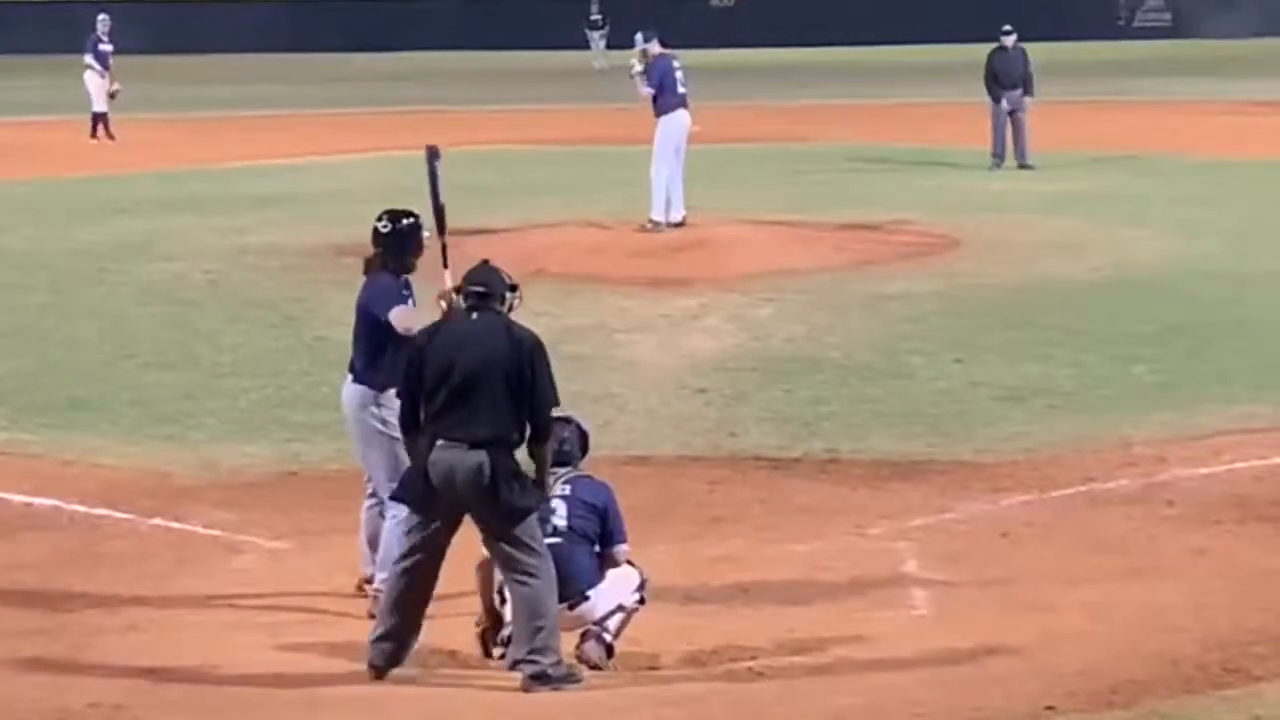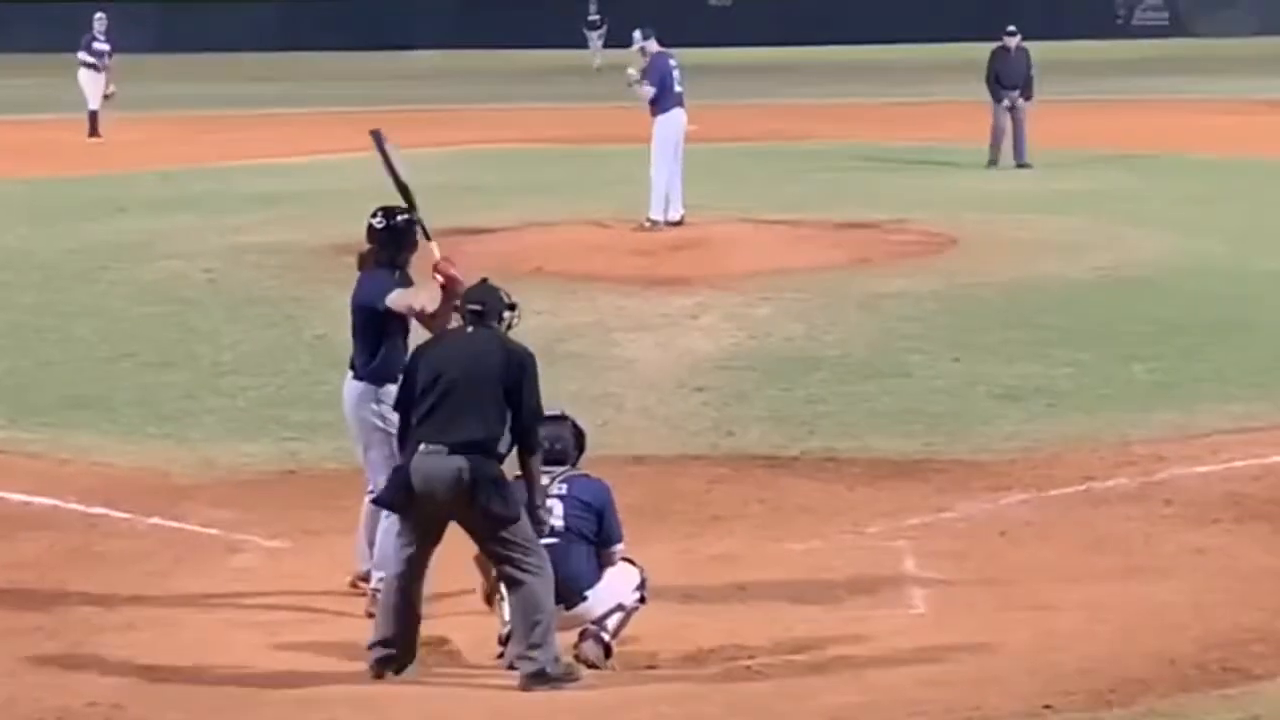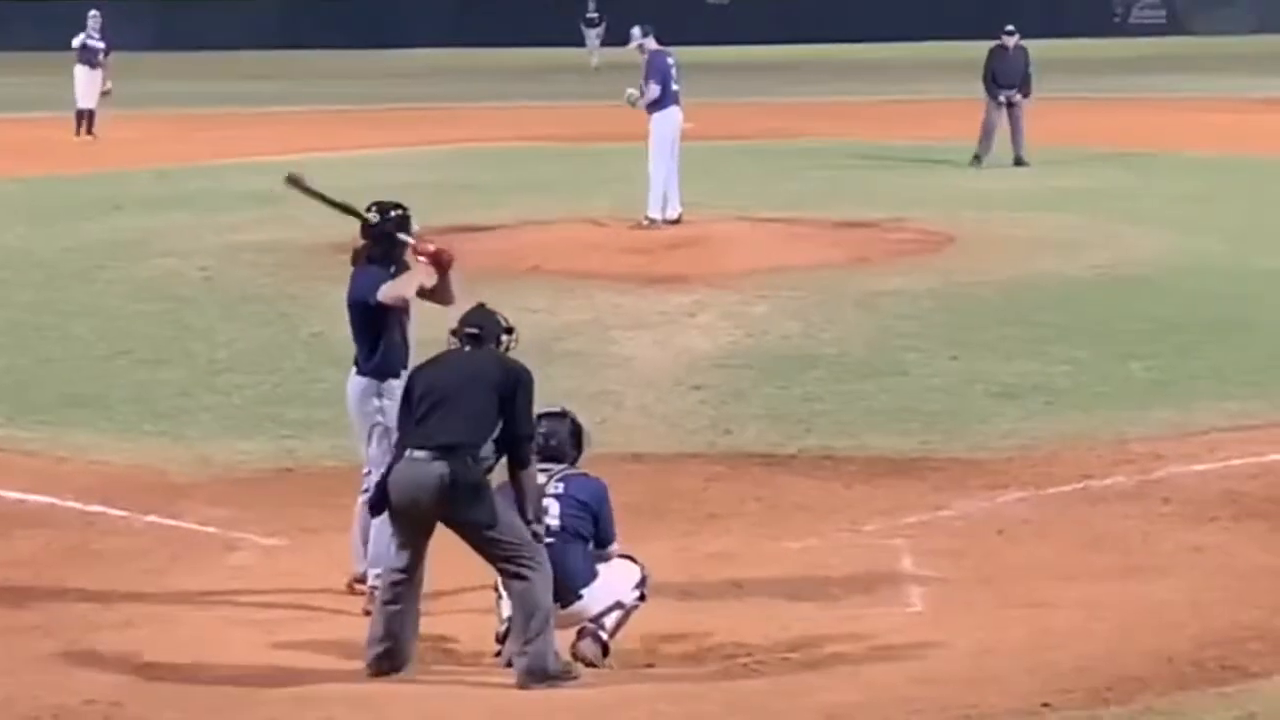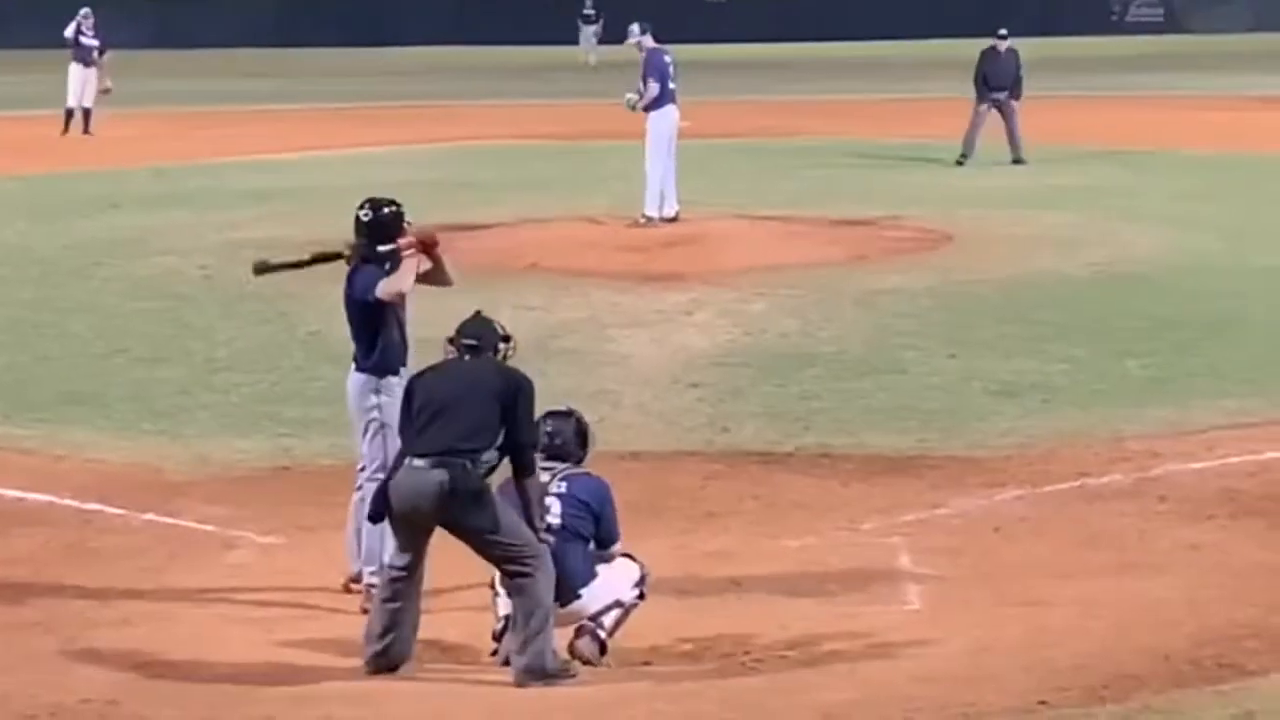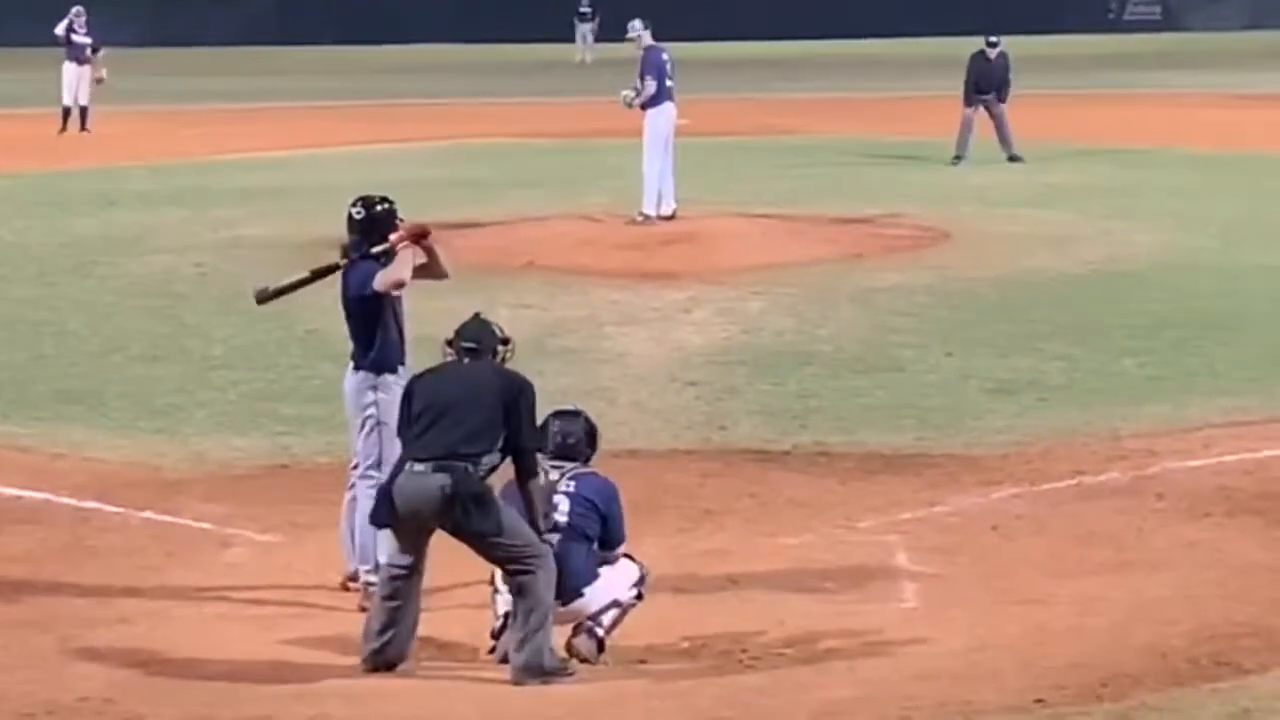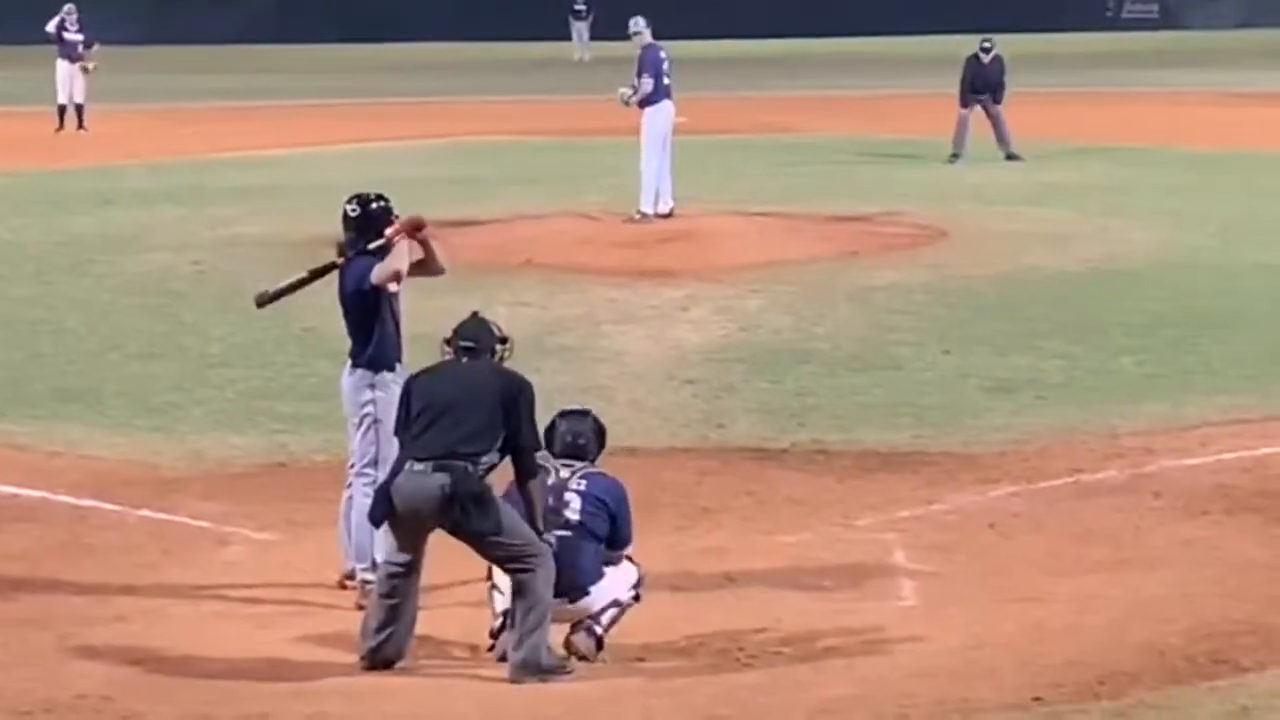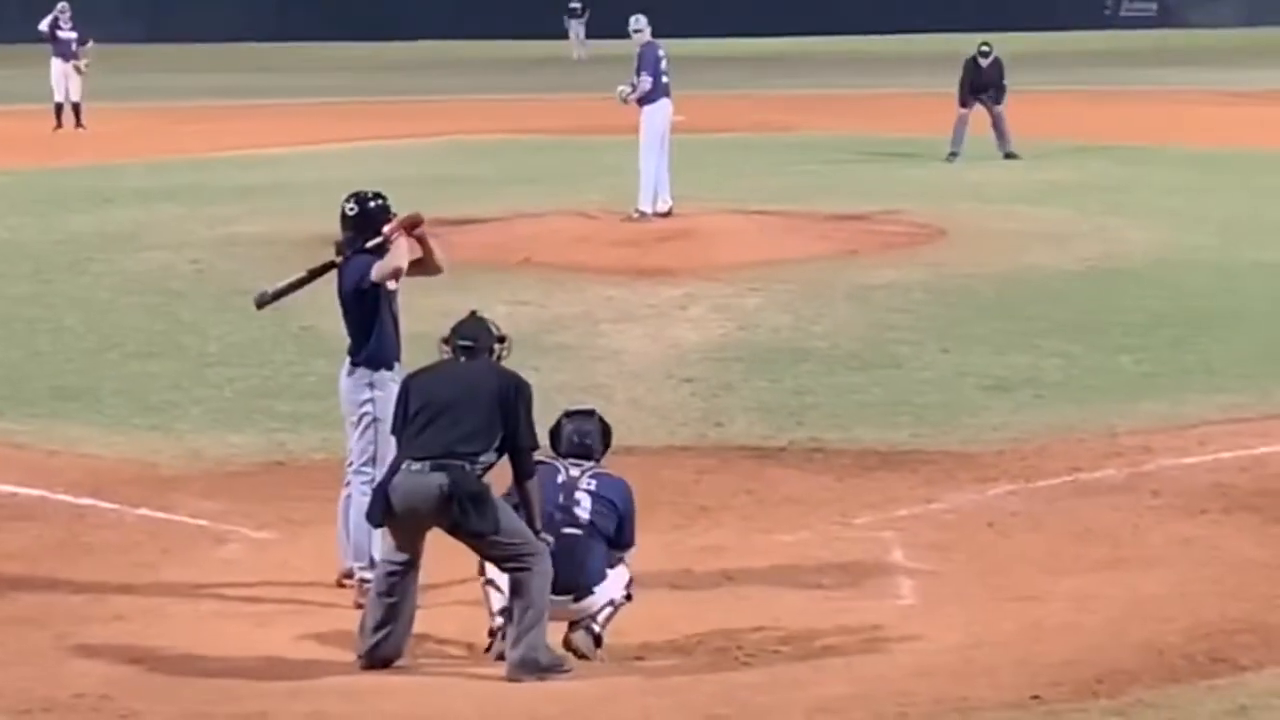
dt=0.2s
person 1, frame 1
left shoulder: (395, 284)
right shoulder: (384, 287)
left elbow: (407, 332)
right elbow: (407, 326)
left hip: (373, 393)
right hip: (376, 398)
left knee: (382, 488)
left ankle: (372, 572)
right ankle: (385, 591)
person 1, frame 2
left shoulder: (395, 277)
right shoulder: (376, 281)
left elbow: (435, 324)
right elbow: (412, 305)
left wrist: (449, 295)
right wrist: (438, 287)
left hip: (378, 390)
right hip: (376, 394)
left knee: (383, 485)
left ankle: (368, 570)
right ankle: (383, 590)
person 1, frame 3
left shoulder: (393, 270)
right shoulder: (368, 277)
left elbow: (443, 298)
right elbow: (401, 295)
left wrist: (440, 269)
right wrist: (422, 266)
left hip: (383, 384)
right hip: (378, 389)
left knee: (378, 480)
left ankle: (364, 570)
right ankle: (380, 587)
person 1, frame 4
left shoulder: (386, 267)
right shoulder: (364, 274)
left elbow: (444, 280)
right elbow: (398, 290)
left wrist: (429, 252)
right wrist: (412, 258)
left hip: (383, 380)
right hip: (377, 385)
left knee: (371, 477)
right knee: (388, 482)
left ankle: (360, 569)
right ankle: (376, 585)
person 1, frame 5
left shoulder: (381, 263)
right shoulder: (361, 271)
left elbow: (439, 273)
right elbow: (397, 280)
left wrist: (423, 244)
right wrist: (406, 249)
left hip: (379, 378)
right hip: (375, 382)
left knee: (365, 475)
right knee: (381, 480)
left ankle: (357, 567)
right ankle: (373, 582)
person 1, frame 6
left shoulder: (377, 261)
right shoulder: (358, 268)
left elbow: (435, 268)
right elbow: (395, 270)
left wrist: (420, 239)
right wrist: (402, 241)
left hip: (377, 376)
right hip: (373, 380)
left knee: (362, 473)
right knee: (376, 477)
left ankle: (355, 566)
right ankle: (371, 580)
person 1, frame 7
left shoulder: (375, 260)
right shoulder: (358, 266)
left elbow: (433, 268)
right elbow: (395, 267)
left wrist: (419, 236)
right wrist: (400, 239)
left hip: (375, 375)
right hip: (370, 379)
left knee: (360, 472)
right knee: (373, 476)
left ankle: (353, 564)
right ankle: (369, 579)
person 2, frame 1
left shoulder: (431, 337)
right shoulder: (521, 340)
left elbow: (408, 416)
right elbow: (541, 419)
right wrist: (541, 474)
left hip: (437, 461)
right hip: (490, 465)
left knee: (413, 559)
right knee: (530, 566)
left ankle: (384, 654)
right ankle: (540, 665)
person 2, frame 2
left shoulder: (427, 350)
right shoulder: (515, 355)
left elbow: (404, 425)
right elbow: (527, 434)
right wrist: (535, 498)
left hip: (421, 466)
right hip: (471, 469)
left knee: (408, 562)
right knee: (527, 565)
left ankle: (386, 655)
right ankle: (539, 665)
person 2, frame 3
left shoulder: (426, 369)
right shoulder: (512, 372)
right elbow: (519, 453)
right wrist: (530, 516)
left hip: (404, 474)
right hip: (455, 475)
left knee: (404, 561)
right knee: (527, 561)
left ankle: (384, 655)
right ankle: (537, 664)
person 2, frame 4
left shoulder: (423, 378)
right shoulder: (512, 381)
right elbow: (523, 462)
right wrist: (536, 524)
left hip: (404, 480)
right hip: (455, 482)
left knee: (404, 561)
right knee: (532, 562)
left ankle: (382, 654)
right ankle: (535, 663)
person 2, frame 5
left shoulder: (422, 381)
right shoulder: (513, 384)
right elbow: (525, 465)
left wrist: (419, 497)
right wrist: (538, 526)
left hip: (406, 484)
right hip: (457, 486)
left knee: (403, 560)
right knee: (534, 560)
left ankle: (381, 652)
right ankle: (533, 661)
person 2, frame 6
left shoulder: (420, 380)
right shoulder: (512, 384)
right elbow: (526, 465)
left wrist: (417, 496)
right wrist: (538, 526)
left hip: (406, 483)
right hip: (456, 486)
left knee: (401, 558)
right knee: (534, 558)
left ankle: (379, 650)
right ankle: (531, 659)
person 2, frame 7
left shoulder: (417, 379)
right shoulder: (509, 383)
right elbow: (523, 464)
left wrist: (415, 495)
right wrist: (536, 527)
left hip: (404, 482)
right hip: (454, 485)
left knee: (399, 557)
right knee: (532, 558)
left ankle: (377, 650)
right ankle: (529, 658)
person 3, frame 1
right shoulder: (597, 490)
left elbow: (487, 562)
right elbow: (618, 556)
left wrist: (489, 617)
right hip: (580, 604)
left knee: (501, 571)
right knee: (631, 577)
left ankle: (514, 636)
right ankle: (598, 638)
person 3, frame 2
right shoulder: (594, 487)
left elbow: (483, 555)
right elbow: (613, 555)
left wrist: (491, 588)
right hip: (579, 603)
right knee: (631, 576)
right ankle: (596, 638)
person 3, frame 3
left shoulder: (507, 490)
right shoulder: (590, 486)
right elbow: (608, 553)
right hip: (577, 600)
right knee: (633, 573)
left ankle: (513, 633)
right ankle: (594, 637)
person 3, frame 4
left shoulder: (509, 487)
right shoulder: (593, 486)
right elbow: (611, 553)
right hip: (576, 599)
left knee: (503, 575)
right knee: (633, 572)
left ankle: (510, 631)
right ankle: (592, 635)
person 3, frame 5
left shoulder: (516, 484)
right shoulder: (600, 486)
right elbow: (614, 554)
right hip: (576, 598)
left knee: (503, 572)
right knee: (633, 573)
left ankle: (509, 628)
right ankle: (590, 633)
person 3, frame 6
right shoulder: (610, 487)
right elbow: (618, 554)
right hip: (580, 598)
left knee: (500, 569)
right knee: (630, 574)
left ankle: (509, 626)
right ankle: (588, 631)
person 3, frame 7
left shoulder: (535, 474)
right shoulder: (617, 487)
right elbow: (619, 555)
right hip: (581, 598)
left knee: (493, 560)
right knee: (621, 575)
left ankle: (506, 627)
right ankle: (587, 629)
person 4, frame 1
left shoulder: (657, 63)
right shoulder: (672, 59)
left elbow: (646, 93)
left wrist: (637, 75)
right wrist: (643, 71)
left hip: (670, 119)
right hip: (682, 116)
left knee: (660, 171)
right knee: (675, 170)
left ankle: (657, 219)
right ankle: (677, 215)
person 4, frame 2
left shoulder: (655, 61)
right shoulder: (670, 58)
left elbow: (648, 93)
left wrist: (634, 83)
right wrist: (640, 78)
left hip: (666, 118)
right hip: (678, 114)
left knee: (659, 170)
right knee: (673, 168)
left ankle: (656, 217)
right ankle: (675, 214)
person 4, frame 3
left shoulder: (653, 59)
right shoulder: (668, 56)
left elbow: (654, 92)
left wrist: (639, 102)
right wrist: (640, 93)
left hip: (662, 115)
right hip: (674, 112)
left knee: (657, 167)
right knee: (670, 166)
left ankle: (654, 216)
right ankle: (673, 212)
person 4, frame 4
left shoulder: (651, 57)
right shoulder: (665, 54)
left elbow: (654, 90)
left wrist: (639, 104)
right wrist: (639, 95)
left hip: (659, 114)
right hip: (670, 111)
left knee: (654, 165)
right knee: (667, 164)
left ankle: (651, 214)
right ankle: (670, 210)
person 4, frame 5
left shoulder: (649, 55)
right shoulder: (662, 52)
left elbow: (651, 88)
left wrist: (636, 101)
right wrist: (636, 91)
left hip: (656, 111)
right hip: (667, 108)
left knee: (651, 164)
right knee: (665, 162)
left ankle: (649, 212)
right ankle: (667, 208)
person 4, frame 6
left shoulder: (647, 53)
right shoulder: (660, 51)
left elbow: (647, 87)
left wrist: (633, 99)
right wrist: (633, 89)
left hip: (654, 110)
right hip: (665, 106)
left knee: (649, 162)
right knee: (662, 160)
left ankle: (646, 210)
right ankle: (665, 206)
person 4, frame 7
left shoulder: (646, 52)
right shoulder: (658, 49)
left elbow: (646, 84)
left wrist: (631, 97)
right wrist: (632, 87)
left hip: (653, 108)
right hip: (663, 104)
left knee: (648, 160)
right knee: (660, 159)
left ankle: (645, 208)
right ankle: (664, 204)
